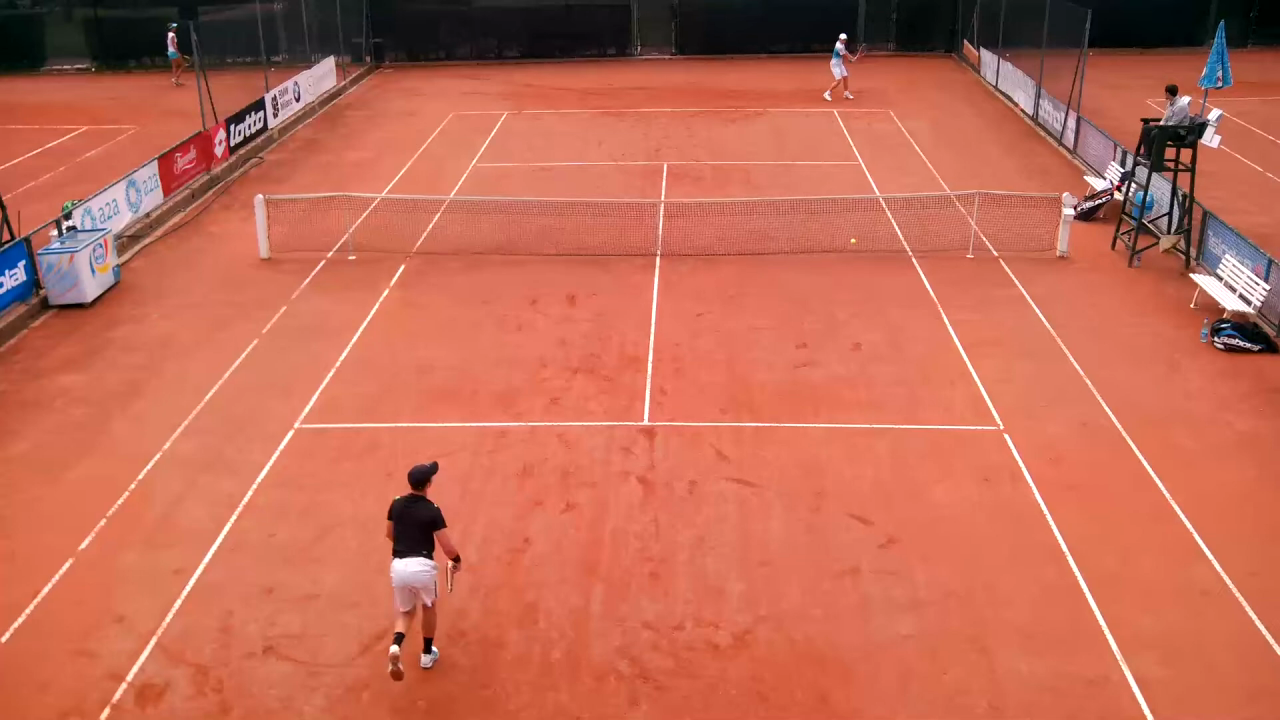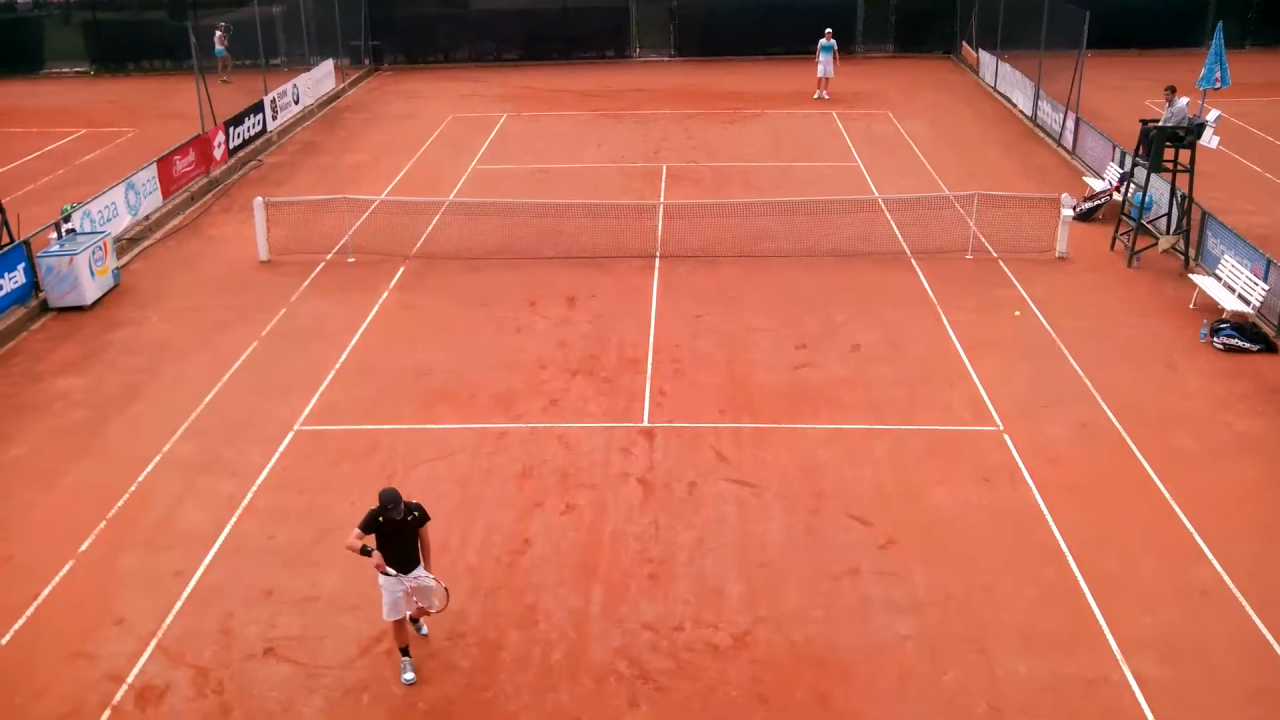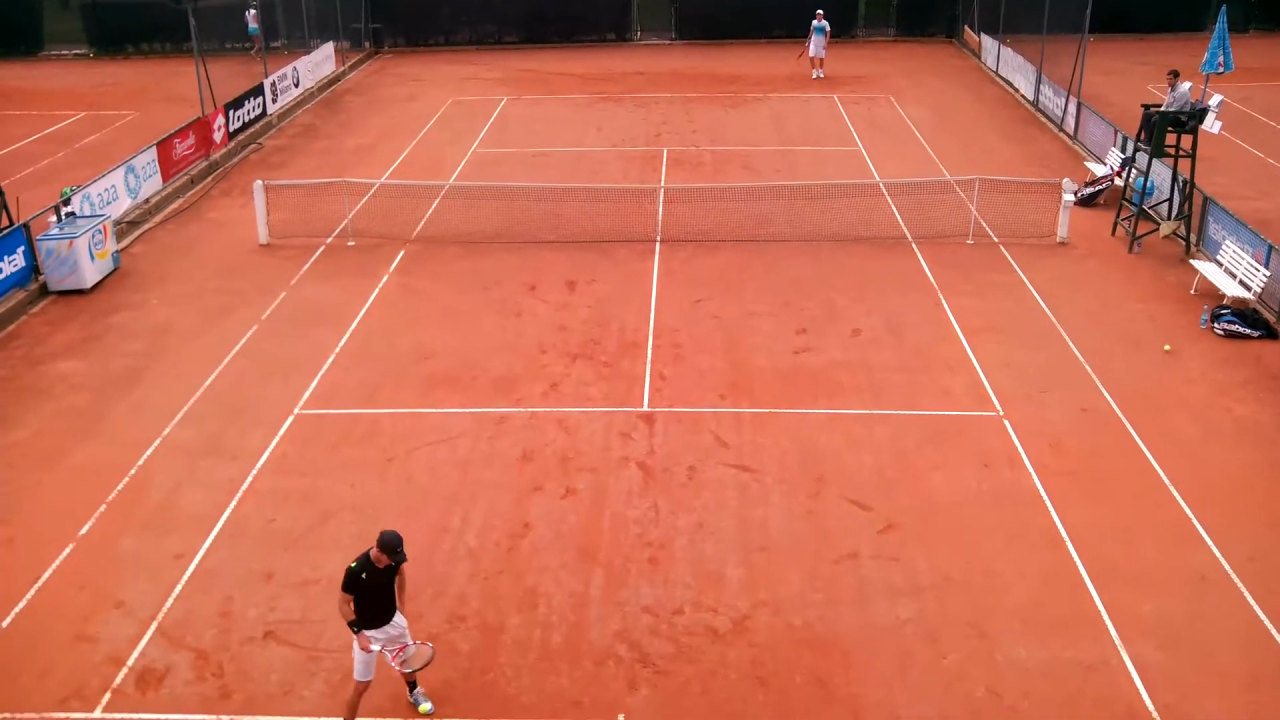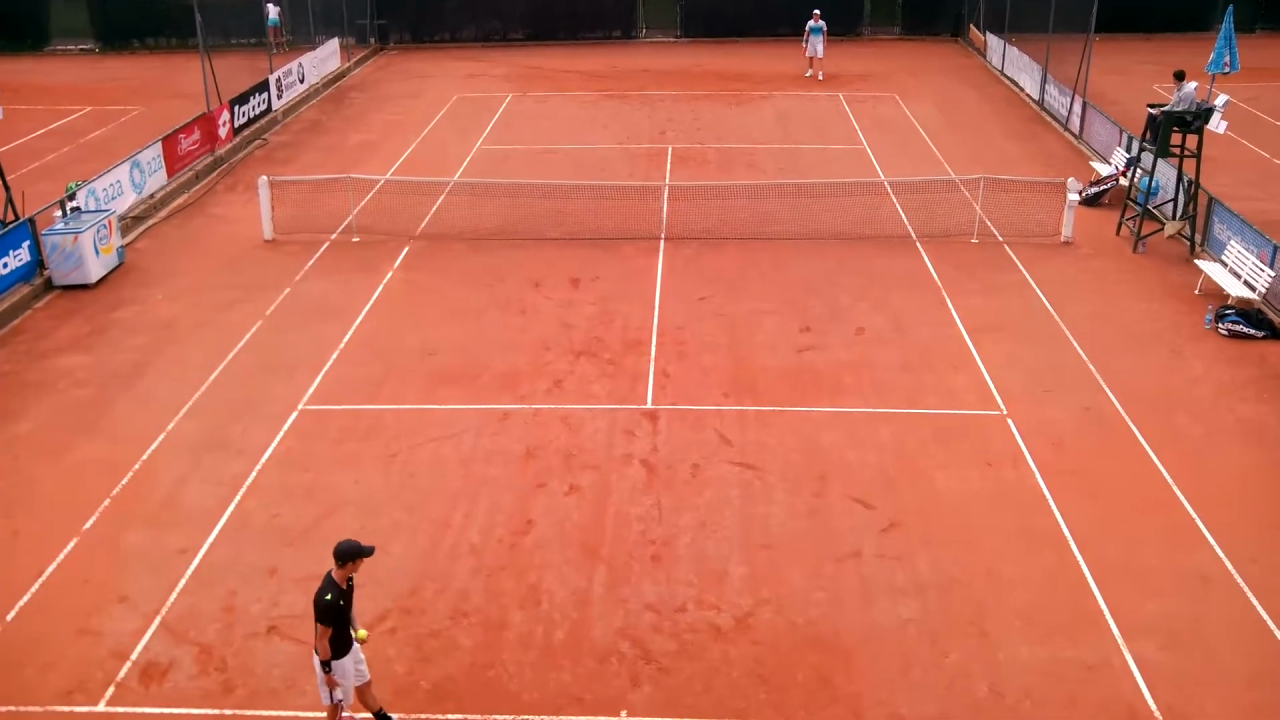
dt=1s
person 1, frame 1
left shoulder: (396, 504)
right shoulder: (432, 511)
right elbow: (447, 547)
right wrist: (457, 560)
left hip: (398, 566)
right hip: (422, 566)
left knee: (405, 612)
right knee: (428, 607)
left ankle: (396, 646)
right ankle: (427, 653)
person 1, frame 2
left shoulder: (416, 510)
right shoulder: (375, 516)
left elbow: (424, 538)
right elbow: (350, 542)
left wrist: (428, 566)
right wrist: (371, 552)
left hip: (416, 570)
right hip: (390, 576)
right knee: (398, 621)
left ankle: (414, 619)
right ankle: (406, 660)
person 1, frame 3
left shoulder: (396, 556)
right shoulder: (356, 570)
right elbow: (343, 604)
left wrist: (402, 601)
right wrist: (358, 633)
left hip: (392, 620)
right hip: (368, 631)
right knee: (361, 686)
left ankle: (414, 691)
person 1, frame 4
left shoulder: (347, 578)
right shoulder: (328, 599)
right elbow: (322, 641)
left wrist: (357, 628)
right wrist: (328, 673)
left hip: (349, 647)
right hip: (333, 657)
left knee: (364, 685)
right knee: (337, 701)
